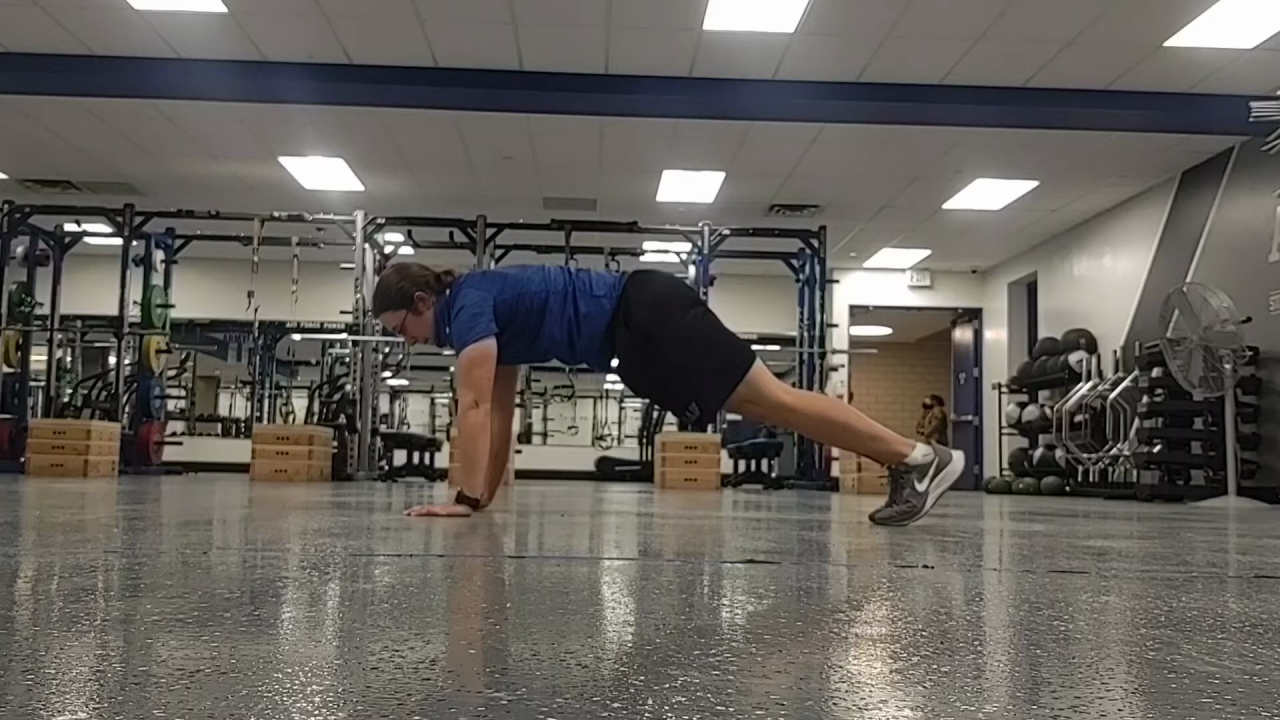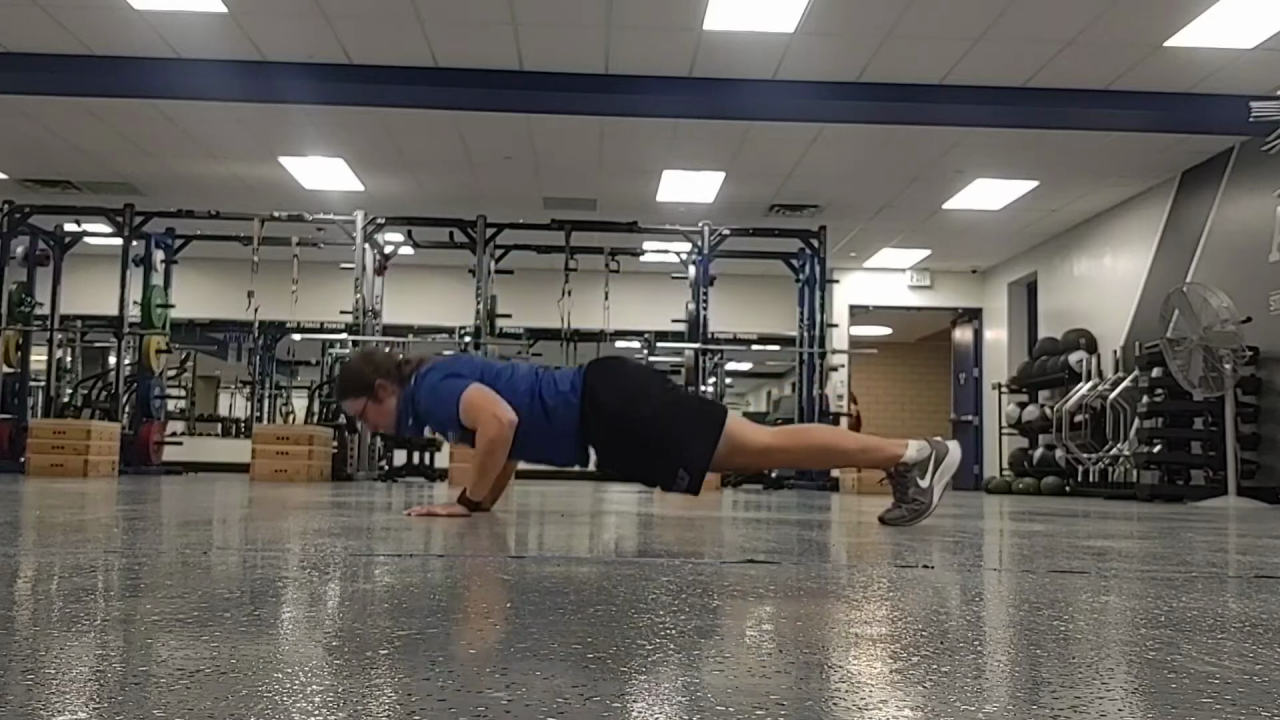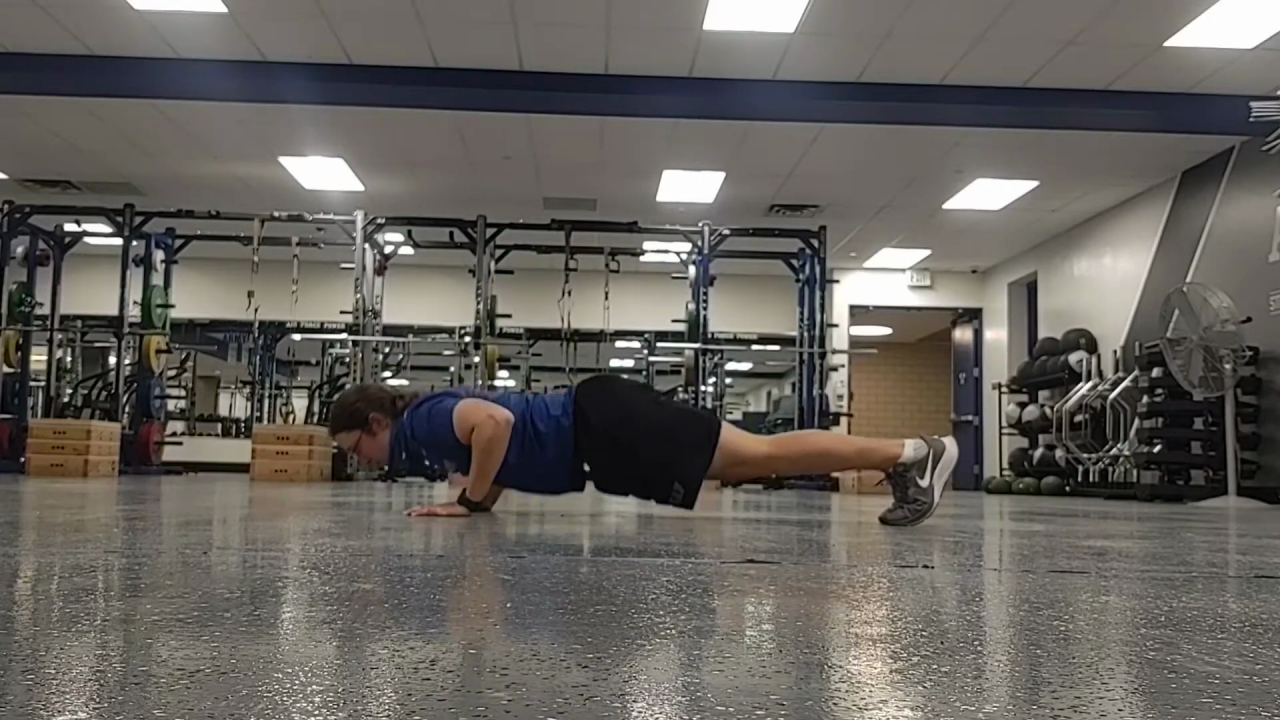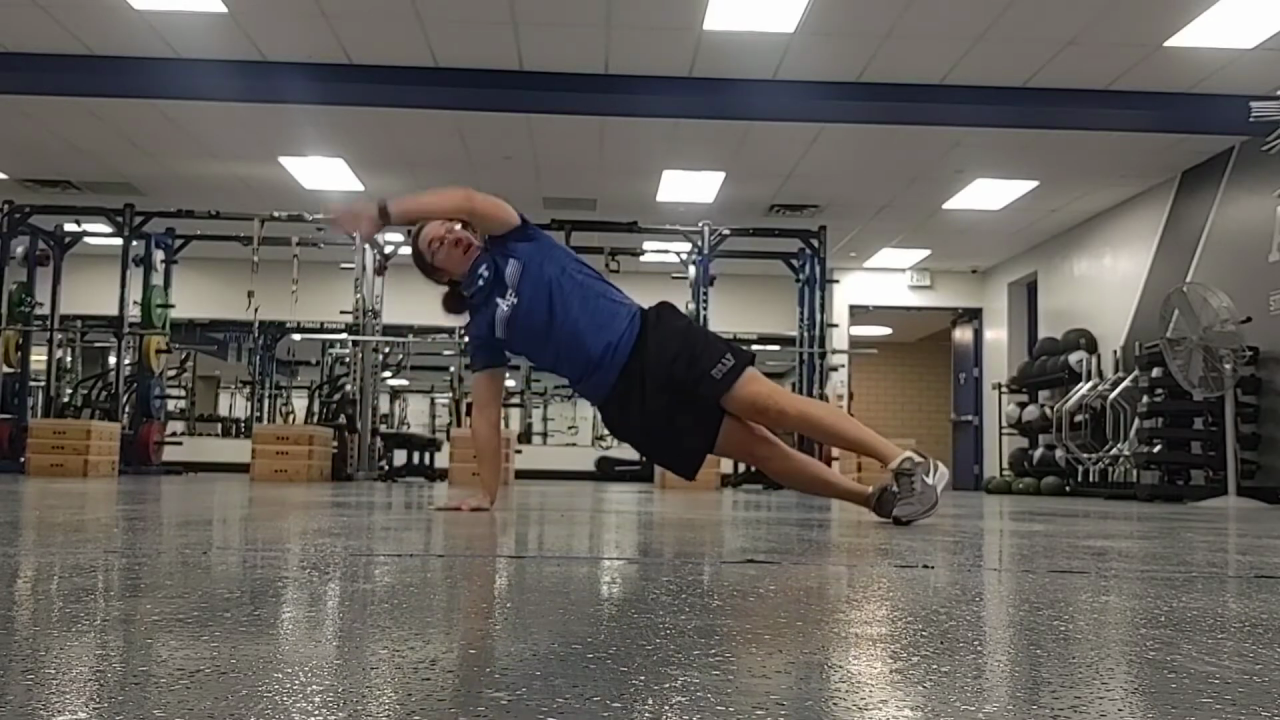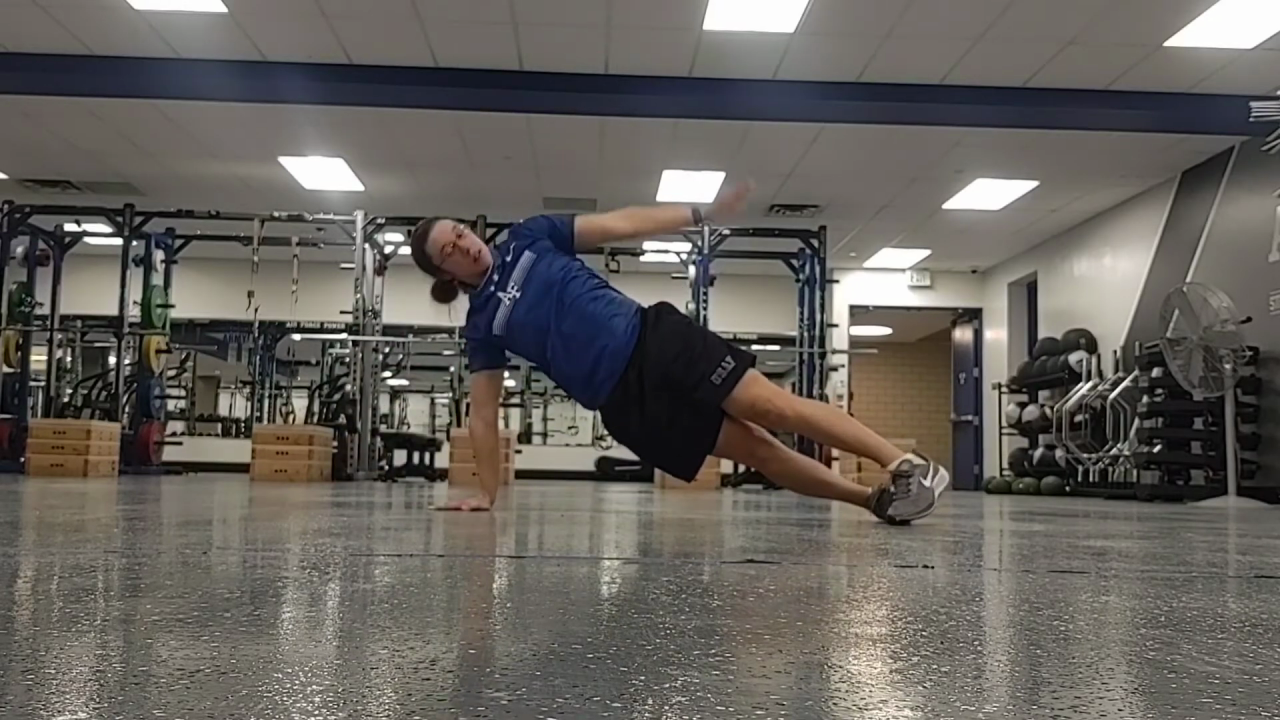
dt=1s
person 1, frame 1
left shoulder: (468, 302)
right shoulder: (485, 310)
left elbow: (474, 404)
right elbow: (501, 407)
left wrist: (466, 498)
right wrist: (487, 495)
left hip: (647, 317)
right hip: (641, 327)
left knee: (774, 400)
right knee: (765, 404)
left ankle: (920, 458)
right ankle: (911, 461)
person 1, frame 2
left shoulder: (431, 390)
right shoulder: (439, 382)
left elbow: (501, 421)
right elbow: (504, 439)
left wrist: (469, 501)
right wrist: (481, 498)
left hip: (610, 403)
right hip: (603, 408)
left knee: (760, 444)
right knee: (754, 449)
left ankle: (915, 454)
right ankle: (909, 456)
person 1, frame 3
left shoulder: (426, 417)
right shoulder: (432, 418)
left elbow: (498, 423)
left wrist: (467, 502)
right wrist: (480, 499)
left hip: (605, 422)
right hip: (598, 430)
left knee: (756, 453)
right knee: (752, 457)
left ankle: (915, 453)
right ankle: (905, 458)
person 1, frame 4
left shoulder: (512, 244)
right shoulder: (482, 329)
left elbow: (467, 201)
right elbow: (486, 416)
left wrist: (384, 213)
right wrist: (486, 492)
left hip: (653, 345)
right hip: (623, 402)
left knee: (768, 402)
right knee: (755, 449)
left ankle: (904, 462)
right ankle: (879, 496)
person 1, frame 5
left shoulder: (532, 238)
right shoulder: (483, 325)
left elbow: (617, 224)
right elbow: (483, 414)
left wrist: (701, 214)
right wrist: (486, 491)
left hip: (654, 340)
right hip: (626, 401)
left knee: (770, 406)
right knee: (754, 449)
left ankle: (907, 467)
right ankle: (876, 496)
